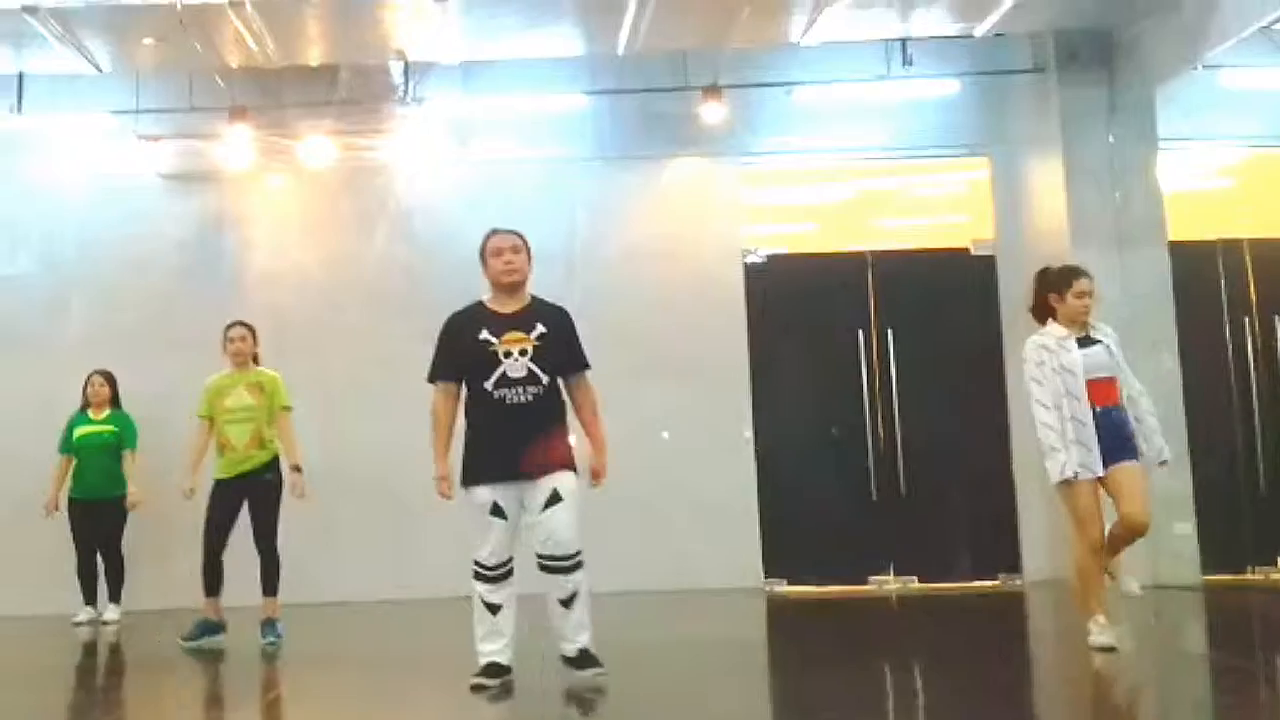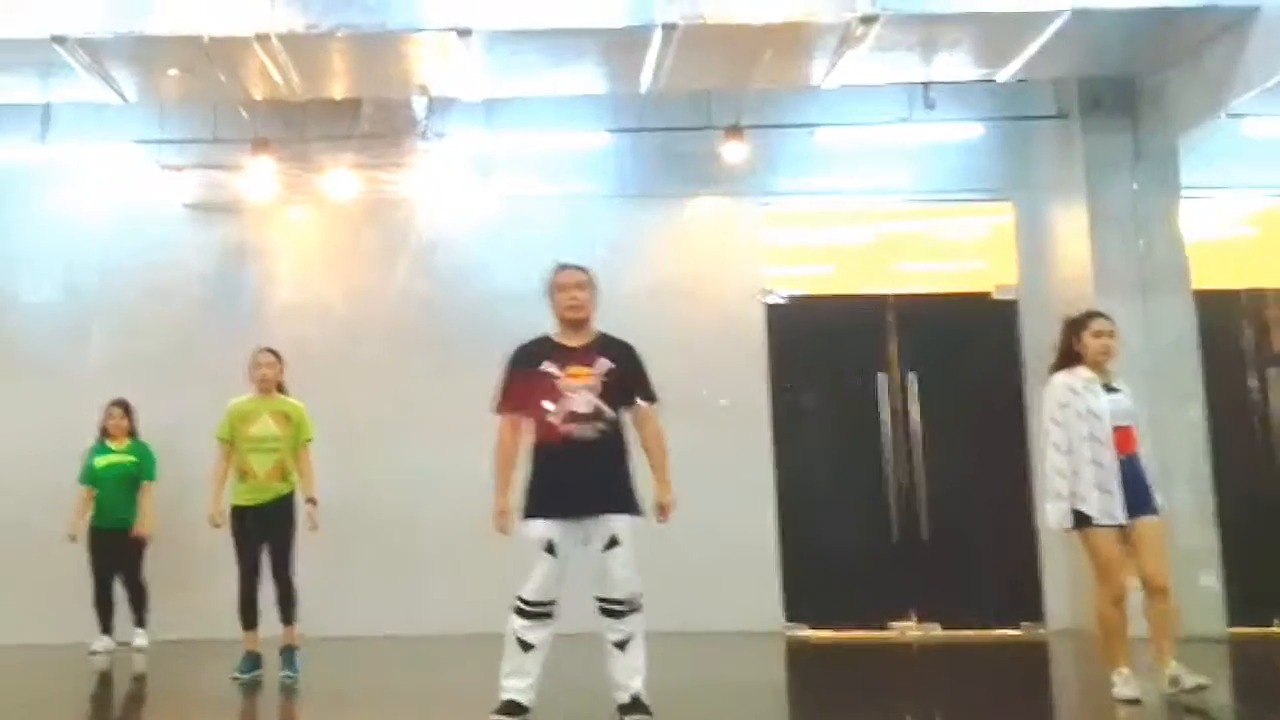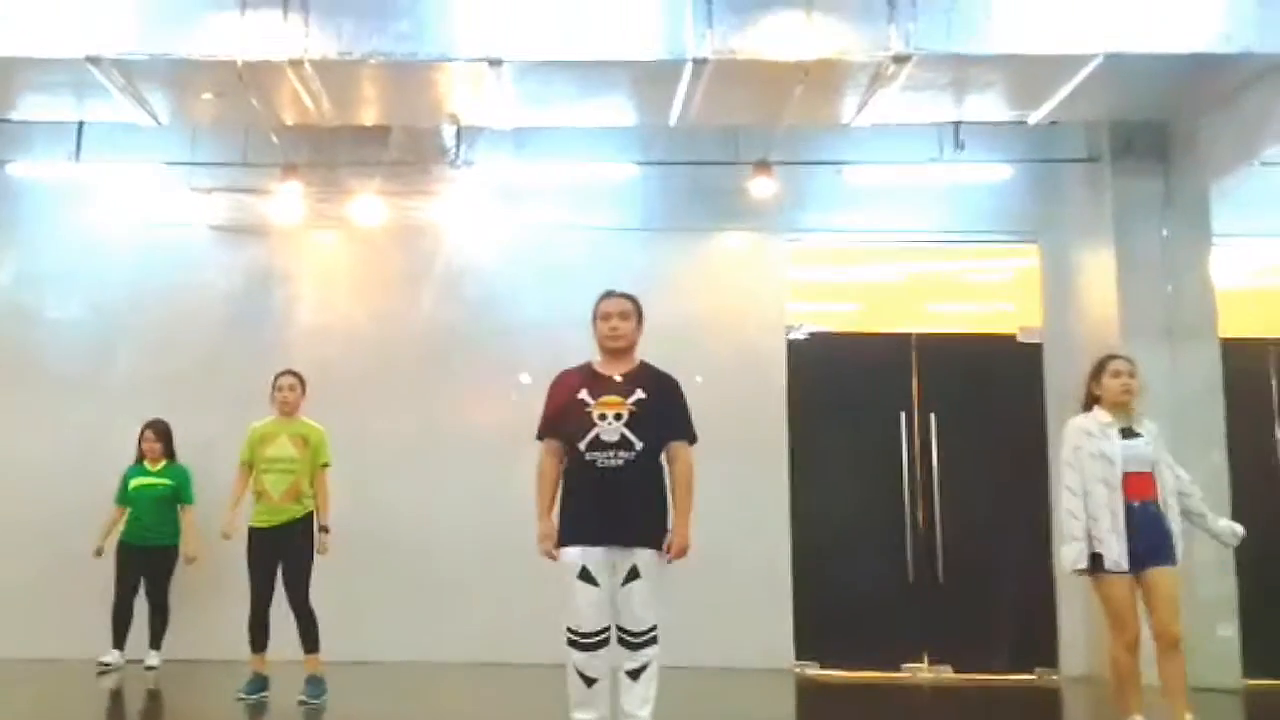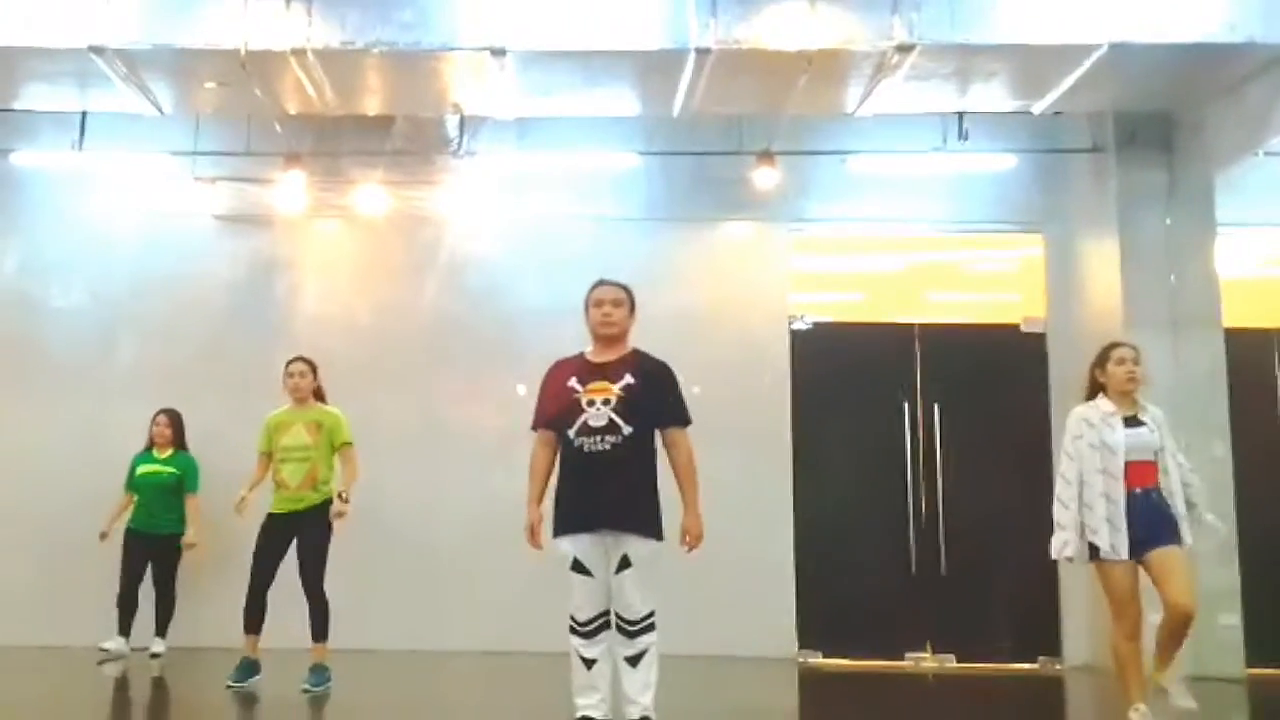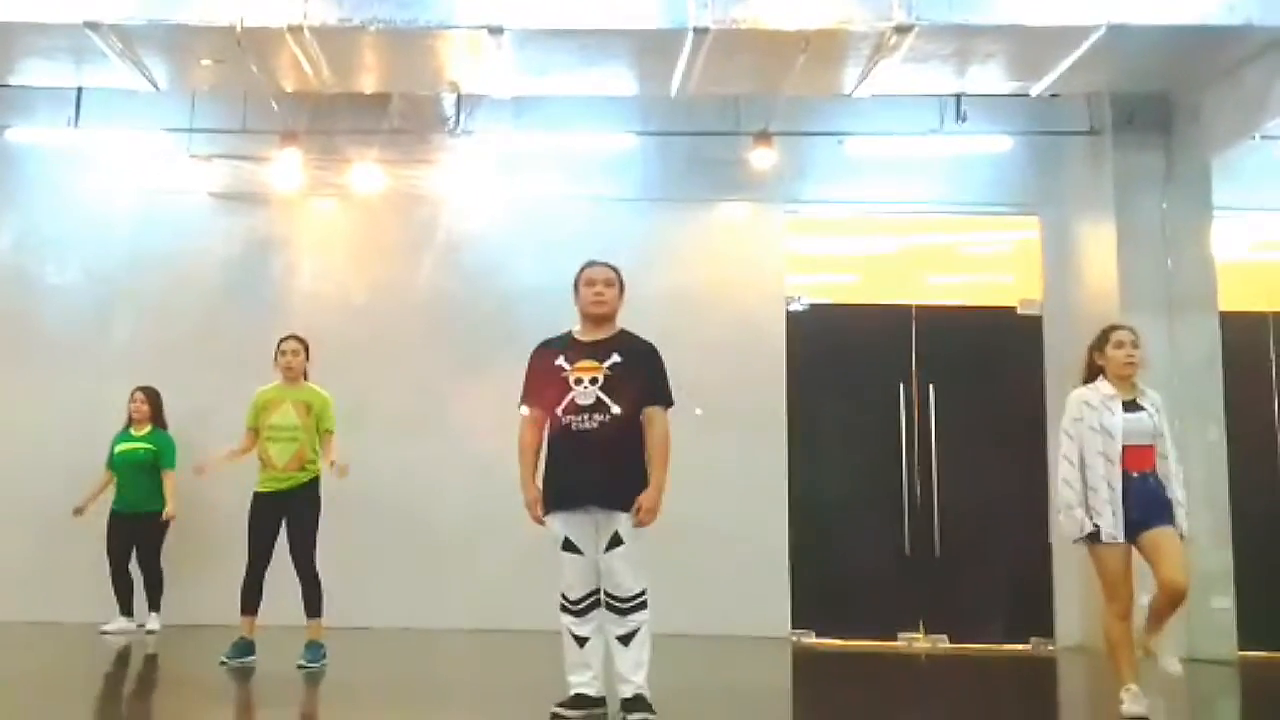
dt=0.4s
person 1, frame 1
left shoulder: (555, 319)
right shoulder: (462, 325)
left elbow: (579, 387)
right elbow: (445, 395)
left wrist: (598, 448)
right wrist: (441, 459)
left hip: (551, 461)
right hip: (487, 465)
left knee: (562, 550)
right knee: (492, 561)
left ankle: (576, 647)
right ankle: (495, 658)
person 1, frame 2
left shoulder: (620, 354)
right shoulder: (529, 357)
left elbow: (646, 419)
right elbow: (510, 427)
left wrist: (663, 483)
right wrist: (501, 493)
left hip: (611, 497)
right hip: (549, 500)
left knee: (621, 595)
right knee: (536, 596)
person 1, frame 3
left shoulder: (662, 386)
right shoulder: (568, 384)
left elbow: (680, 457)
right elbow: (551, 455)
left wrist: (682, 523)
right wrist: (544, 519)
left hip: (642, 529)
right hip: (581, 529)
left knee: (638, 628)
right knee: (586, 629)
person 1, frame 4
left shoulder: (653, 372)
right shoulder: (561, 374)
left elbow: (677, 443)
right elbow: (545, 443)
left wrist: (692, 509)
right wrist: (533, 505)
left hip: (634, 515)
right hip: (576, 517)
left knee: (634, 614)
right knee: (585, 616)
person 1, frame 5
left shoulder: (640, 353)
right shoulder: (548, 353)
left elbow: (656, 422)
right elbow: (531, 420)
left wrist: (655, 486)
right wrist: (528, 482)
left hip: (622, 493)
right hip: (566, 494)
left knee: (625, 592)
right knee: (576, 595)
person 2, frame 1
left shoulder: (1106, 335)
right shoulder: (1039, 346)
left elbow: (1131, 388)
right elbow: (1043, 405)
left wrist: (1153, 438)
right wrist: (1058, 456)
left hip: (1118, 432)
right hip: (1077, 441)
left knee: (1137, 518)
right knee: (1089, 537)
left ankle: (1108, 557)
right ankle: (1097, 620)
person 2, frame 2
left shoulder: (1120, 387)
right shoulder: (1063, 385)
right elbow: (1058, 446)
left wrist: (1148, 486)
right wrist: (1060, 502)
left hip: (1134, 482)
right hip: (1094, 491)
left knee: (1158, 580)
right knee: (1112, 588)
left ankle: (1169, 668)
right ankle: (1121, 672)
person 2, frame 3
left shoulder: (1148, 430)
right shoulder: (1081, 430)
left elbow: (1175, 481)
right elbow: (1073, 491)
left wrist: (1213, 523)
right wrist: (1076, 545)
left hip: (1154, 529)
right hip: (1111, 535)
left knee: (1170, 634)
right knee: (1126, 635)
person 2, frame 4
left shoulder: (1154, 416)
right shoulder: (1084, 418)
left elbow: (1176, 467)
right elbow: (1070, 477)
left wrist: (1202, 513)
right wrist: (1066, 532)
left hip: (1156, 515)
right hip: (1111, 521)
left knee: (1183, 605)
right knee: (1127, 622)
left ankle: (1162, 670)
person 2, frame 5
left shoulder: (1153, 400)
right shoulder: (1083, 400)
left elbow: (1167, 456)
right elbow: (1070, 461)
left wrist: (1179, 505)
right wrist: (1074, 512)
left hip: (1152, 498)
right hip: (1107, 503)
left knee: (1177, 582)
right knee: (1119, 603)
left ankle: (1151, 635)
right ankle: (1129, 688)
person 3, frame 1
left shoulder: (270, 381)
right shoulder: (213, 386)
left elbow: (284, 426)
right elbow: (204, 432)
left wrist: (295, 468)
right wrist: (192, 474)
left hip: (264, 471)
right hip: (226, 475)
left knee: (266, 545)
right knee: (212, 545)
left ankle: (270, 619)
right ankle: (212, 620)
person 3, frame 2
left shoulder: (294, 410)
right shoulder: (236, 409)
left elbow: (303, 460)
right elbow: (224, 457)
left wrist: (310, 499)
right wrist: (215, 500)
left hip: (281, 501)
right hip: (244, 504)
left knee: (282, 574)
right knee: (248, 578)
left ankle: (289, 647)
right ankle: (251, 653)
person 3, frame 3
left shoulder: (314, 433)
right shoulder: (257, 432)
left elbow: (320, 484)
right elbow: (243, 477)
left wrist: (323, 527)
right wrist: (231, 514)
left hip: (298, 524)
right hip: (261, 525)
left knee: (298, 598)
right knee: (259, 601)
left ankle: (314, 677)
right ankle: (258, 676)
person 3, frame 4
left shoulder: (330, 418)
right shoulder: (274, 420)
left elbow: (350, 462)
right elbow: (263, 463)
left wrist: (343, 496)
right wrist: (247, 489)
left hip: (315, 510)
right hip: (279, 511)
left knee: (312, 586)
right knee: (258, 582)
left ankle: (320, 667)
right ankle: (249, 660)
person 3, frame 5
left shoulder: (319, 399)
right shoulder: (262, 397)
left elbow: (327, 443)
right elbow: (249, 440)
left wrist: (333, 461)
right wrist: (221, 459)
left hip: (303, 489)
right hip: (266, 490)
left knee: (304, 564)
right knee: (255, 565)
left ankle: (315, 643)
right ankle: (245, 640)
person 4, frame 1
left shoulder: (121, 420)
right shoulder: (75, 422)
left elbow: (128, 456)
right elbow: (65, 460)
left wrist: (132, 488)
right wrist: (53, 494)
left hip: (112, 497)
right hip: (80, 497)
left knee: (110, 549)
right knee: (83, 553)
left ankle: (114, 604)
right ankle: (89, 606)
person 4, frame 2
left shoulder: (140, 450)
right shoulder: (96, 452)
left elbow: (146, 488)
right elbow: (87, 490)
left wrist: (144, 521)
right wrist: (75, 522)
left hip: (131, 526)
right hip: (101, 527)
left knee: (132, 576)
right knee: (101, 580)
left ankle: (140, 629)
right ankle: (105, 636)
person 4, frame 3
left shoulder: (178, 473)
right shoulder: (132, 472)
left elbow: (186, 511)
right elbow: (119, 508)
left wrist: (189, 543)
right wrist: (103, 538)
left hip: (164, 546)
right hip: (130, 543)
left knee: (157, 598)
right knee: (123, 595)
left ankle: (154, 652)
right ankle: (117, 651)
person 4, frame 4
left shoulder: (185, 462)
right shoulder: (140, 459)
left elbow: (190, 498)
right elbow: (128, 495)
left wrist: (191, 530)
right wrist: (109, 523)
left hip: (169, 534)
right hip: (137, 531)
left knee: (164, 586)
right knee: (128, 582)
left ankle: (159, 639)
right ankle: (122, 639)
person 4, frame 5
left shoulder: (161, 439)
right shoulder: (120, 438)
left elbow: (168, 474)
right elbow: (109, 474)
left wrist: (170, 504)
right wrist: (87, 501)
left hip: (151, 513)
right hip: (121, 511)
left knee: (149, 562)
right knee: (117, 563)
left ankle: (154, 614)
right ankle: (126, 618)
